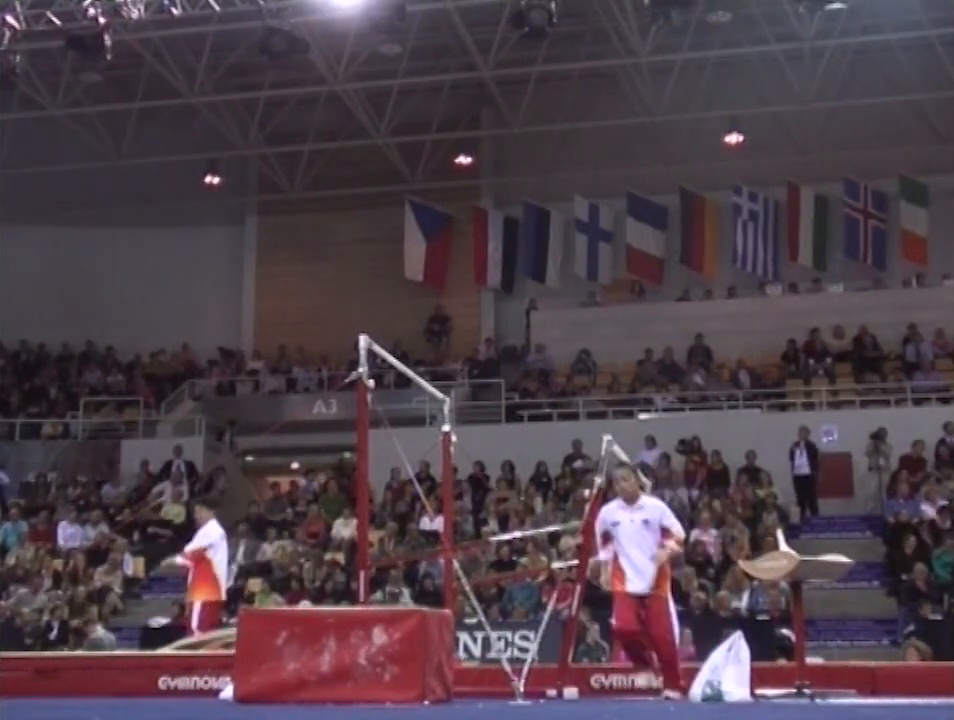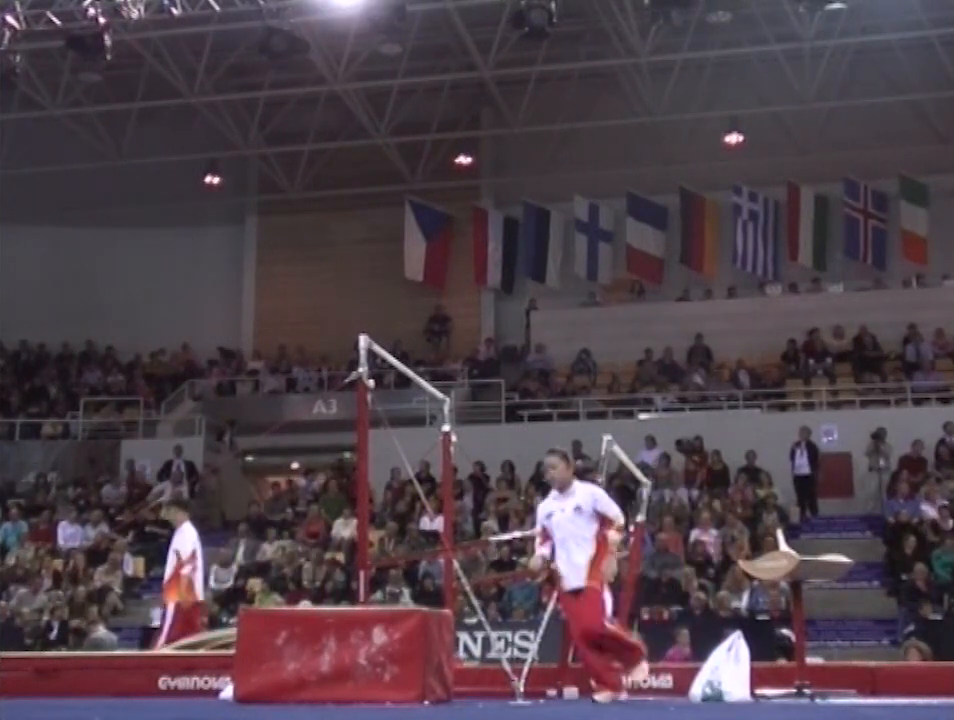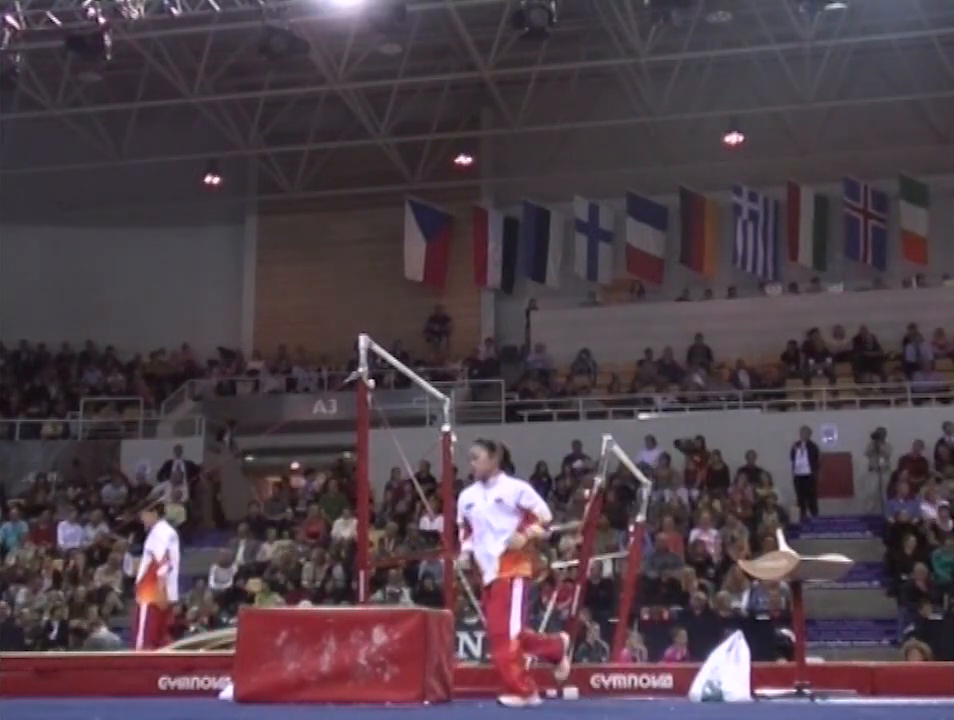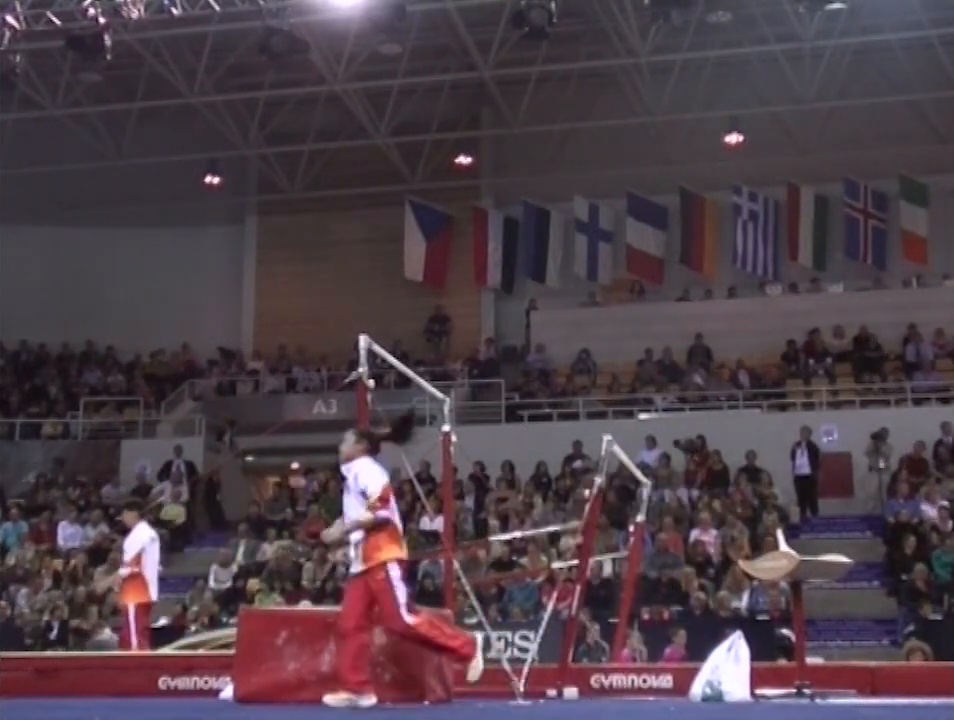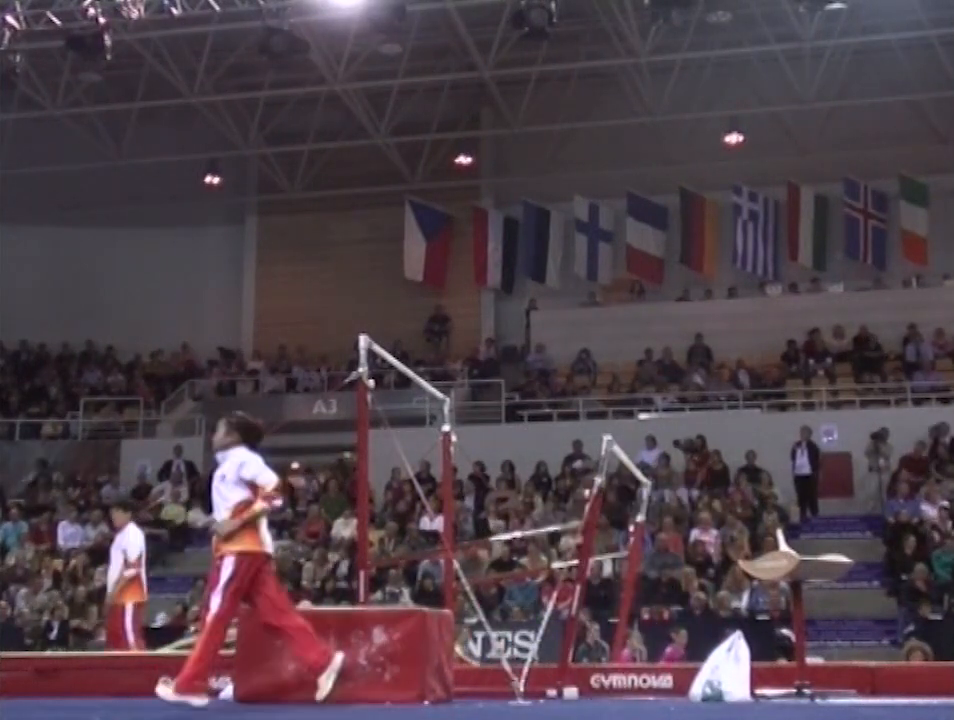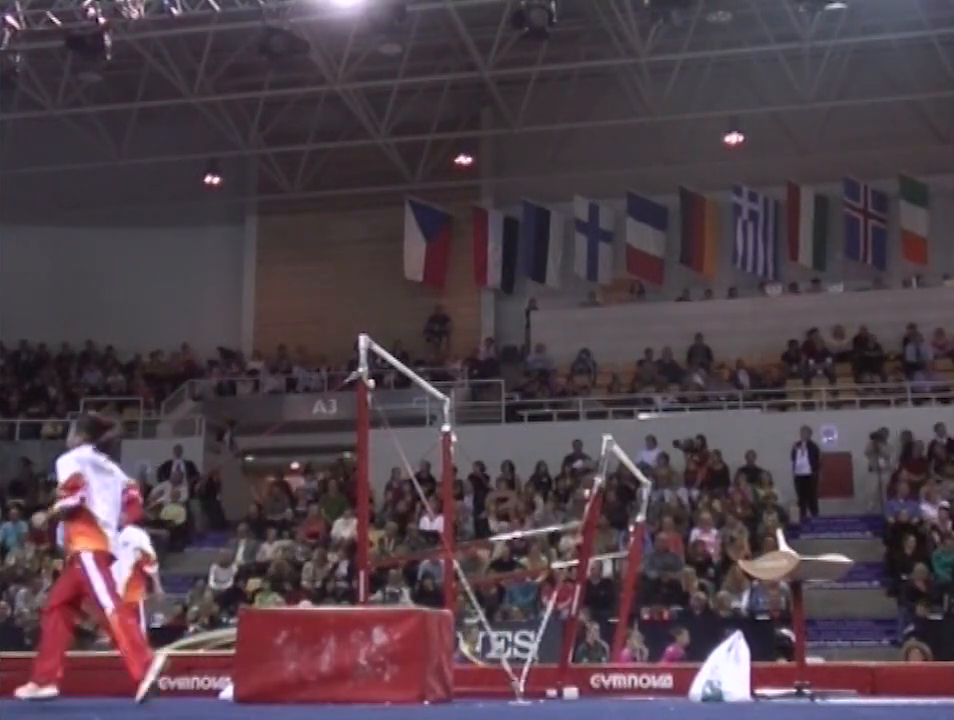
dt=0.3s
person 1, frame 1
left shoulder: (654, 507)
right shoulder: (607, 513)
left elbow: (678, 537)
right elbow: (604, 544)
left wrist: (666, 553)
right wrist: (604, 570)
left hip: (655, 582)
right hip: (624, 583)
left knee: (663, 635)
right knee: (624, 628)
left ankle: (673, 685)
right ankle: (643, 662)
person 1, frame 2
left shoulder: (592, 493)
right shoulder: (545, 506)
left elbow: (617, 523)
right elbow: (544, 540)
left wrist: (610, 557)
right wrist: (539, 557)
left hip: (595, 575)
right hip: (568, 579)
left knee: (595, 625)
right knee: (581, 635)
left ankle: (633, 656)
right ankle: (610, 686)
person 1, frame 3
left shoulder: (516, 488)
right shoulder: (466, 496)
left elbow: (543, 519)
right elbow: (465, 532)
left wrist: (523, 539)
right wrist: (465, 555)
left hip: (513, 569)
right hip: (488, 573)
left knee: (505, 630)
right knee: (501, 631)
left ankle: (522, 690)
right ankle: (555, 648)
person 1, frame 4
left shoulder: (365, 469)
right shoulder: (354, 476)
left elbow: (382, 508)
left wrist: (344, 527)
right wrist: (345, 534)
left hip: (384, 556)
right hip: (365, 560)
left knee: (398, 618)
right knee: (350, 622)
left ankle: (466, 647)
right ankle: (357, 688)
person 1, frame 5
left shoulder: (244, 460)
right shoulder: (227, 466)
left elbow: (274, 495)
left wrist: (236, 523)
right wrist: (209, 523)
left hip: (243, 547)
right hip: (246, 548)
left knee: (216, 610)
right knee: (275, 610)
left ankle: (190, 687)
right ankle: (324, 661)
person 1, frame 6
left shoulder: (71, 460)
right shoulder: (110, 467)
left elbow: (71, 495)
left wrist: (51, 514)
left hip: (86, 544)
right hip: (100, 543)
left knee: (106, 605)
right knee: (56, 607)
left ankle: (143, 663)
right ankle: (44, 679)
